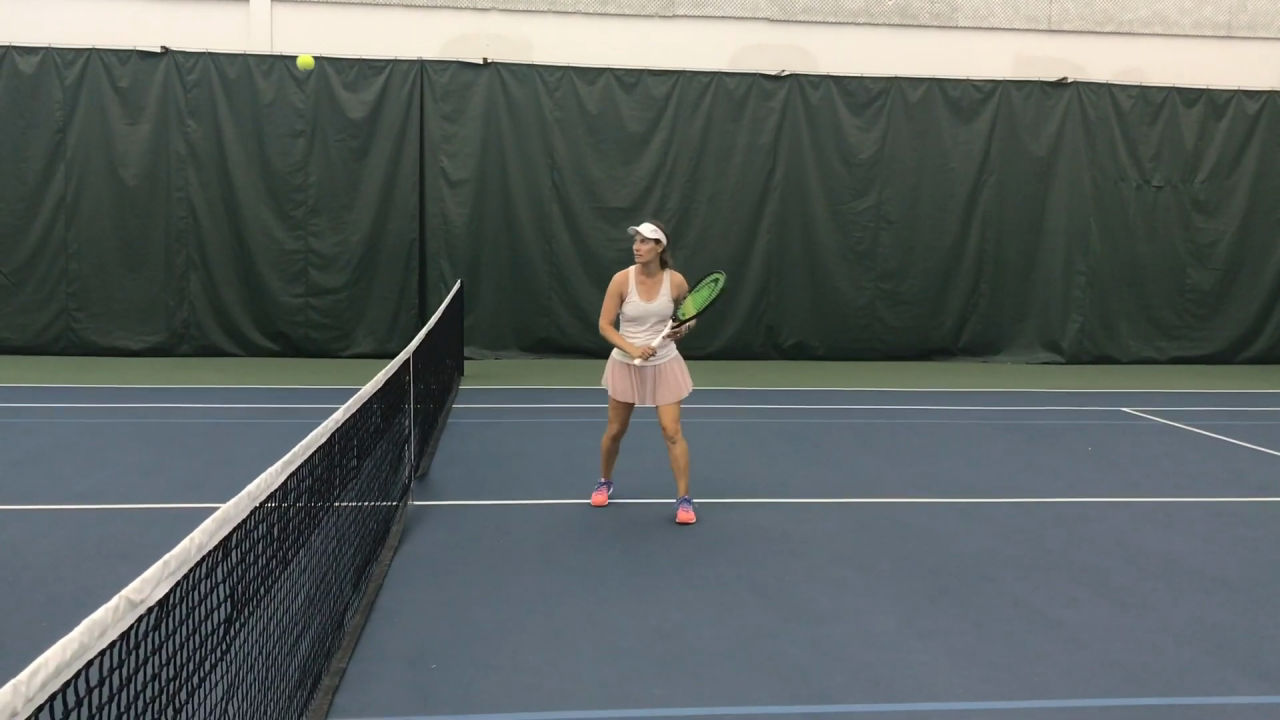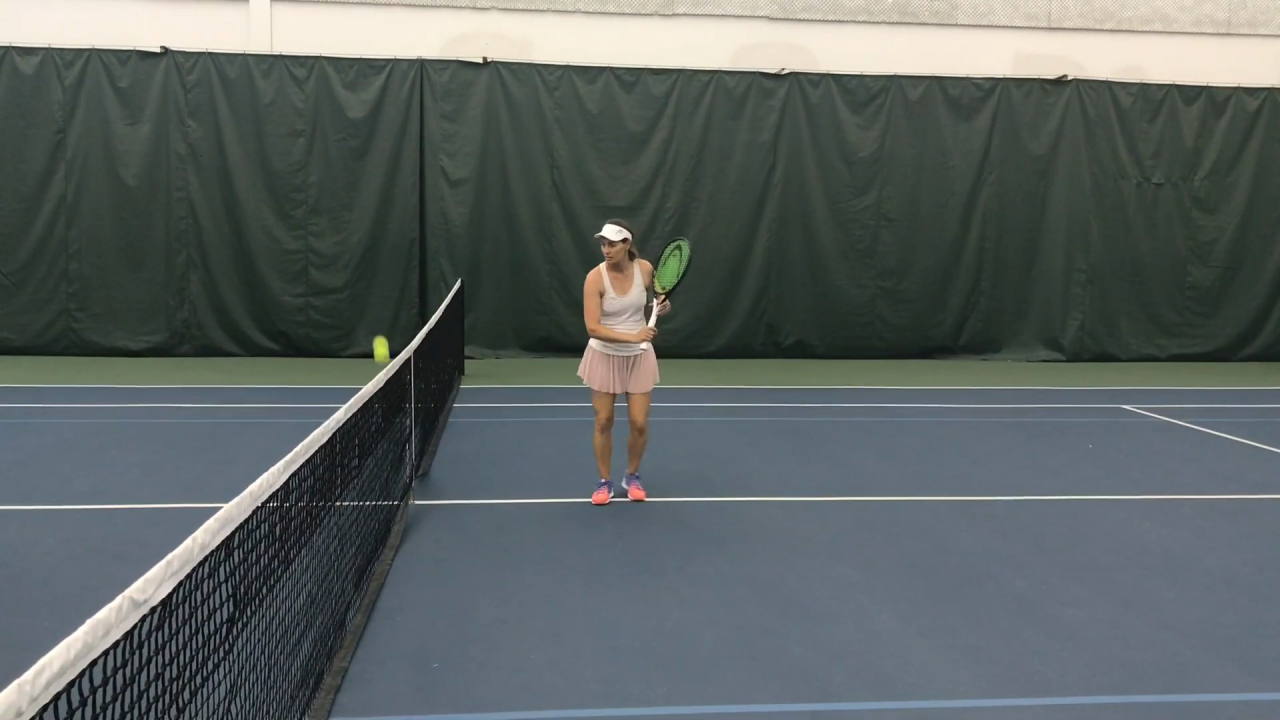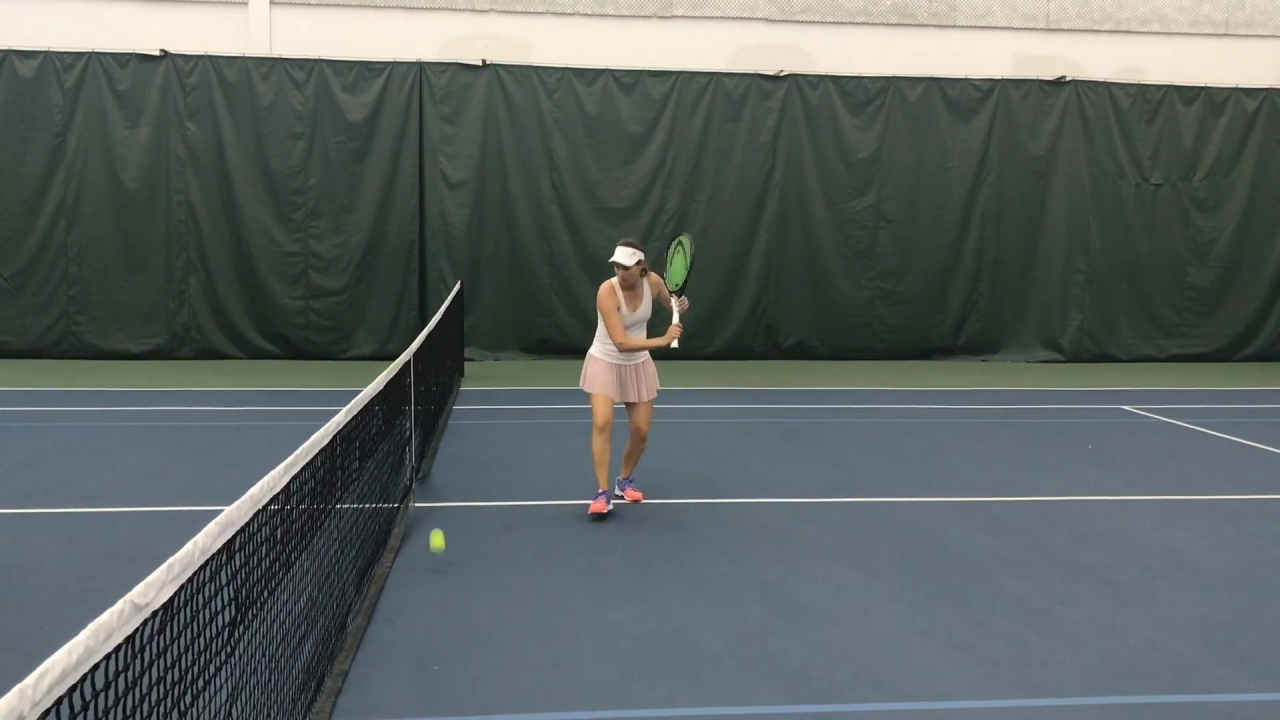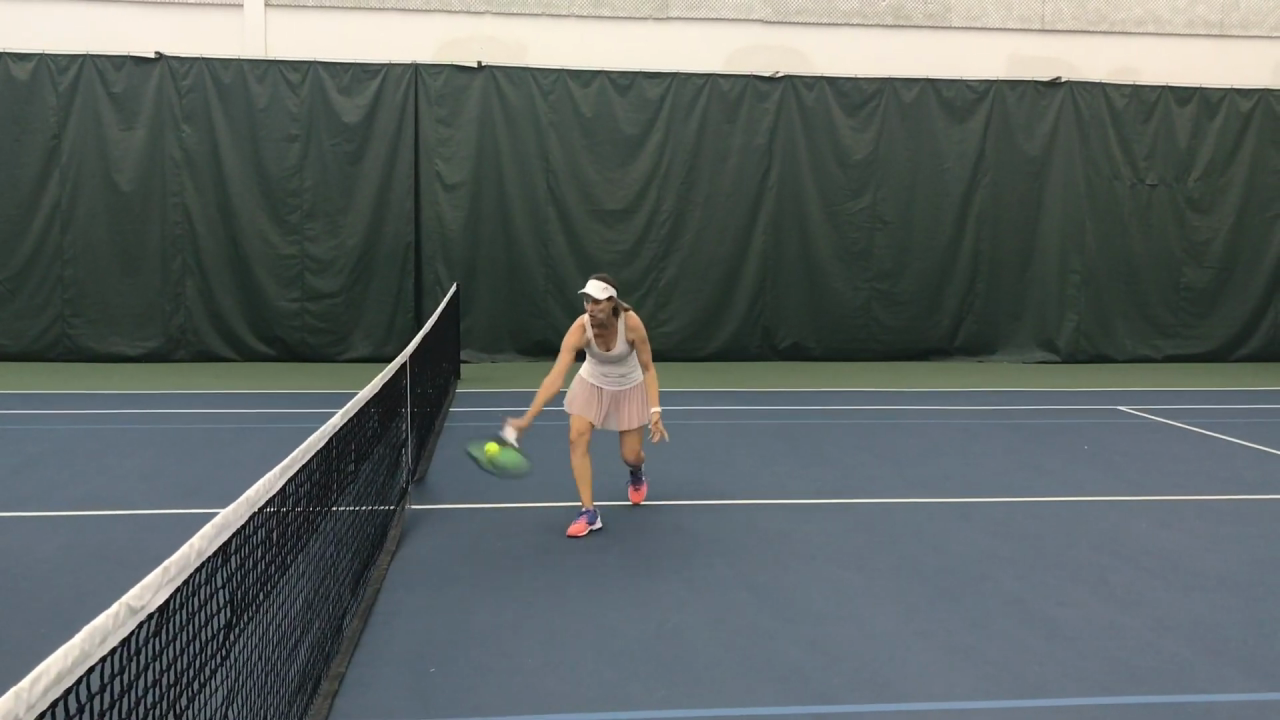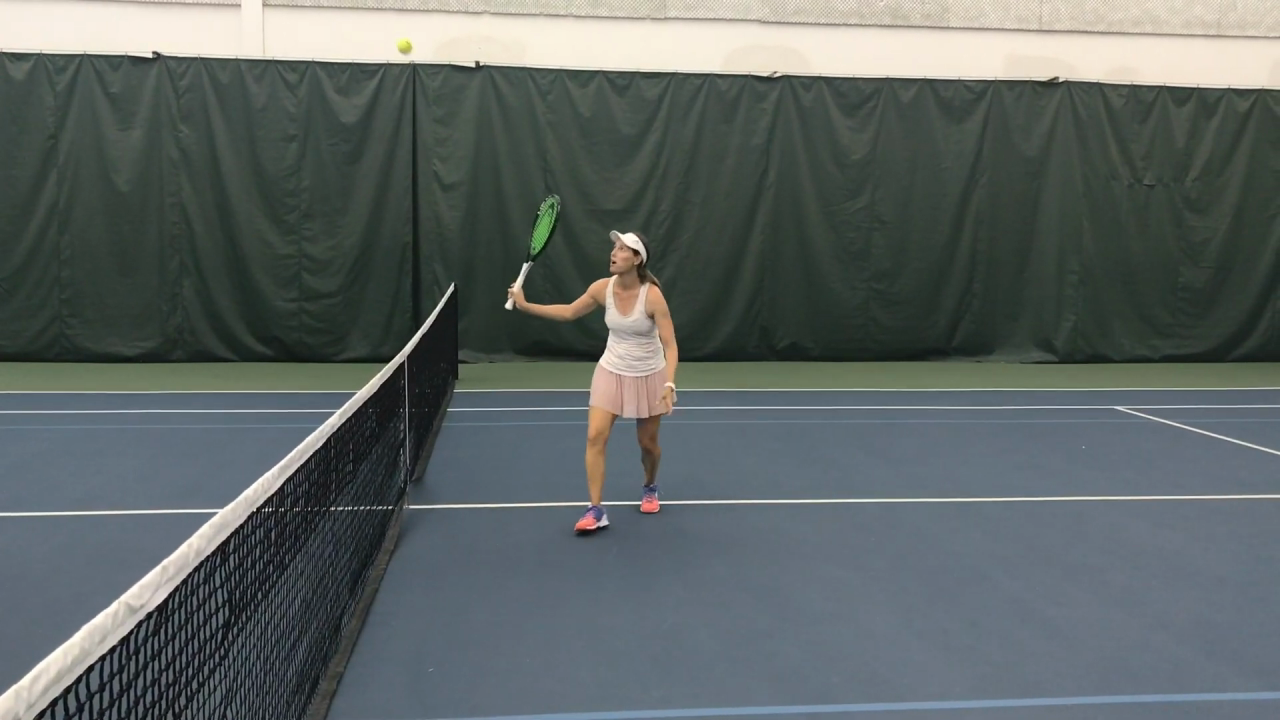
dt=0.5s
person 1, frame 1
left shoulder: (676, 281)
right shoulder: (621, 280)
left elbow: (690, 317)
right elbow: (605, 325)
left wrist: (682, 329)
right wrist: (632, 349)
left hip: (664, 365)
right hip: (626, 364)
left knee: (673, 432)
right knee: (615, 430)
left ankle: (684, 499)
right ankle: (604, 481)
person 1, frame 2
left shoulder: (645, 269)
right shoulder: (595, 278)
right elbow: (593, 328)
left wrist: (660, 306)
right wrist: (633, 336)
left hip: (639, 356)
right hip: (604, 356)
left knee: (639, 424)
right knee: (603, 422)
left ankle: (632, 476)
right ankle: (605, 482)
person 1, frame 3
left shoulder: (653, 281)
right shoulder: (607, 292)
left elbow: (670, 302)
right elbow: (621, 343)
left wrist: (679, 305)
right wrist: (662, 341)
left hip: (638, 364)
right hip: (604, 363)
left knee: (641, 431)
right knee: (602, 424)
left ankle: (624, 480)
right ankle: (603, 492)
person 1, frame 4
left shoulder: (632, 323)
right shoulder: (579, 330)
left elbow: (648, 370)
right elbow: (555, 377)
left wrist: (655, 413)
right wrist: (528, 417)
left hip: (629, 389)
right hip: (591, 384)
left knee: (631, 456)
right knee: (577, 440)
left ankle: (636, 473)
right ankle: (589, 512)
person 1, frame 5
left shoulder: (653, 296)
right shoulder: (602, 288)
left elbow: (670, 345)
right elbow: (569, 312)
left wrist: (669, 385)
right wrist: (525, 306)
left hip: (648, 376)
right hip: (611, 373)
left knee: (648, 444)
right knee: (595, 437)
left ankle: (650, 488)
right ankle: (595, 509)
